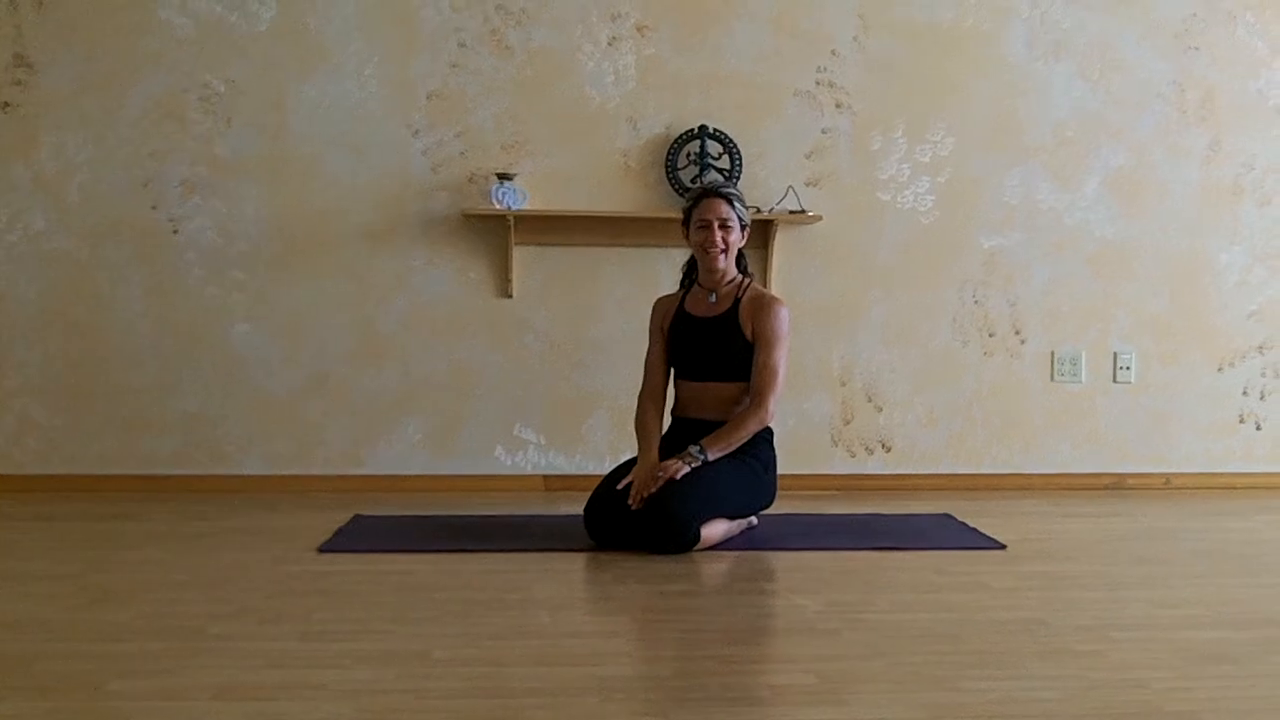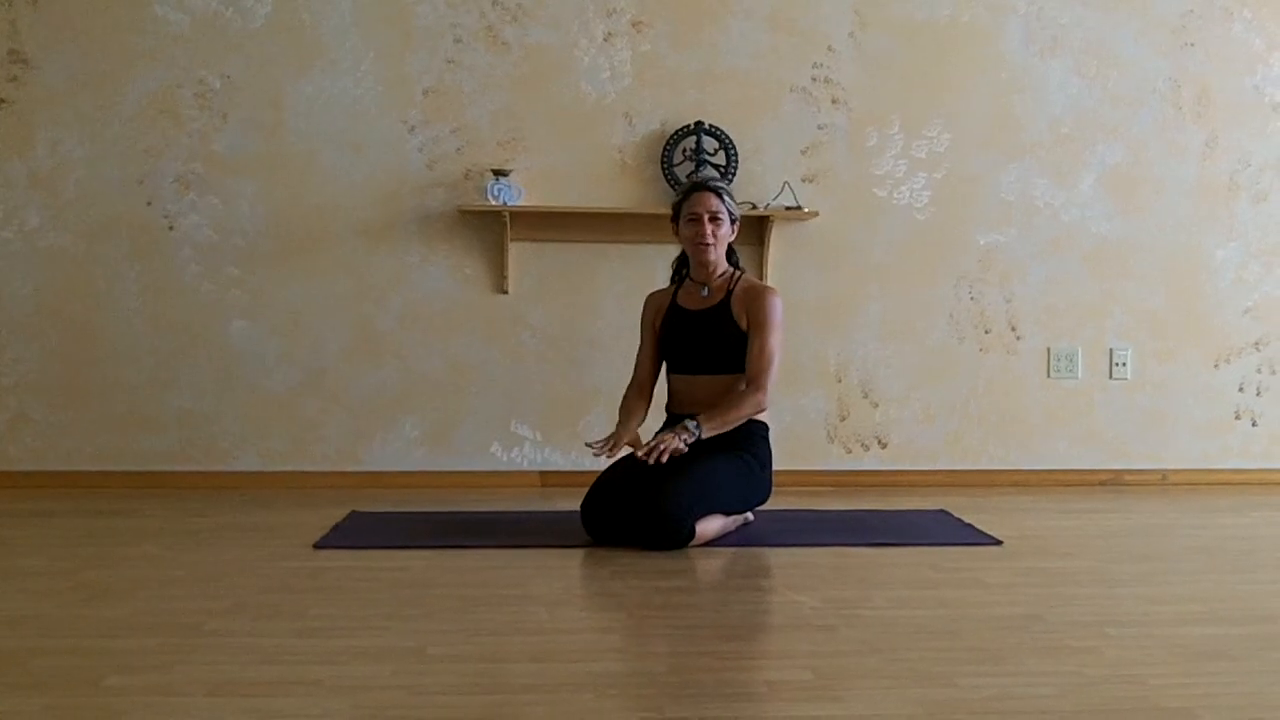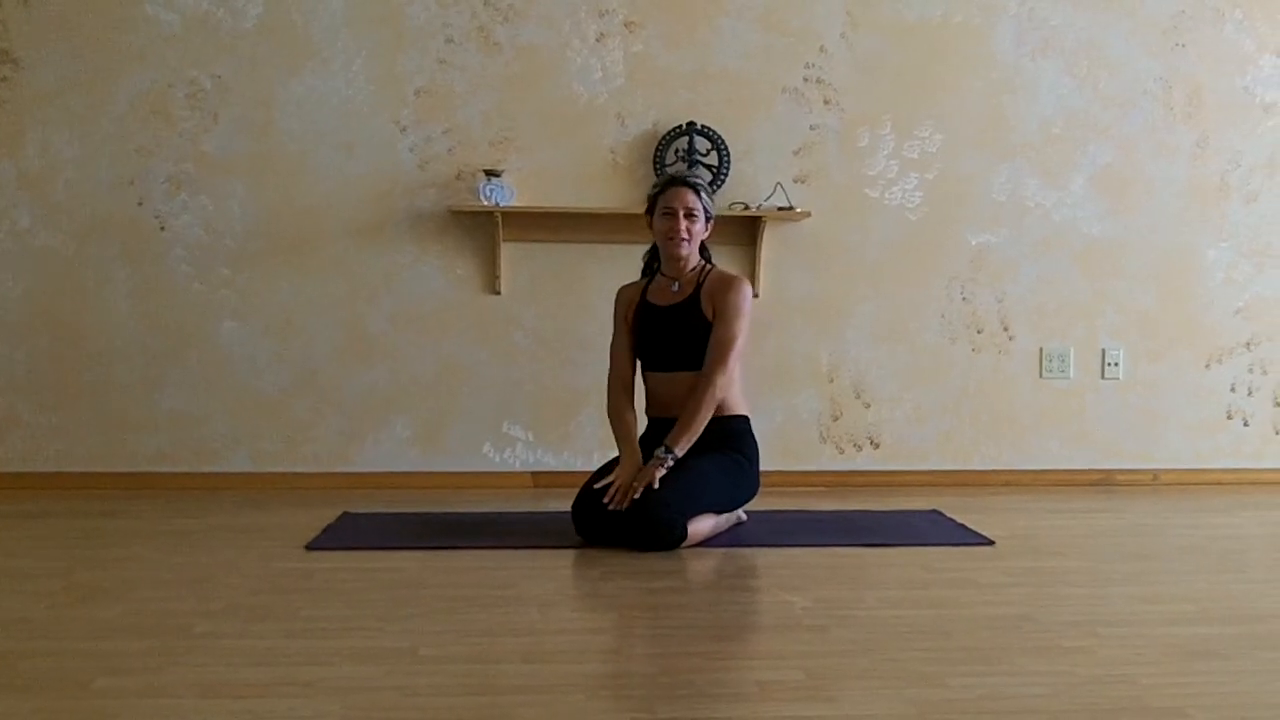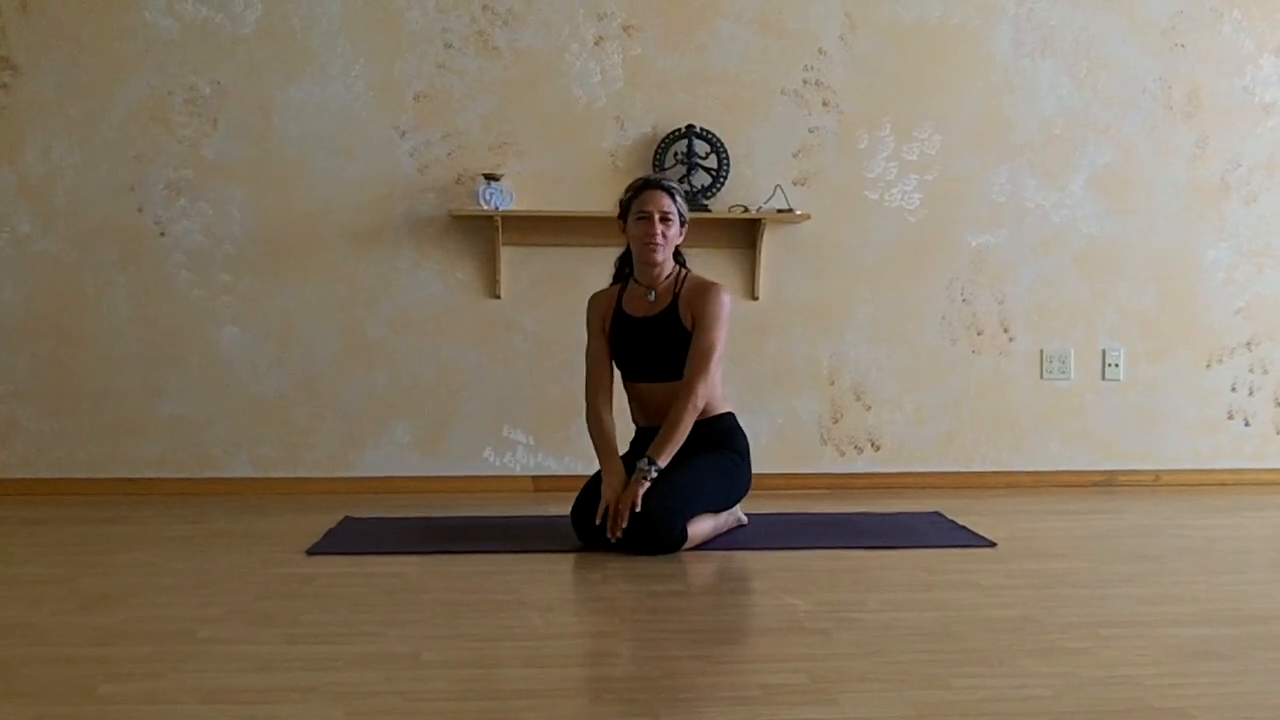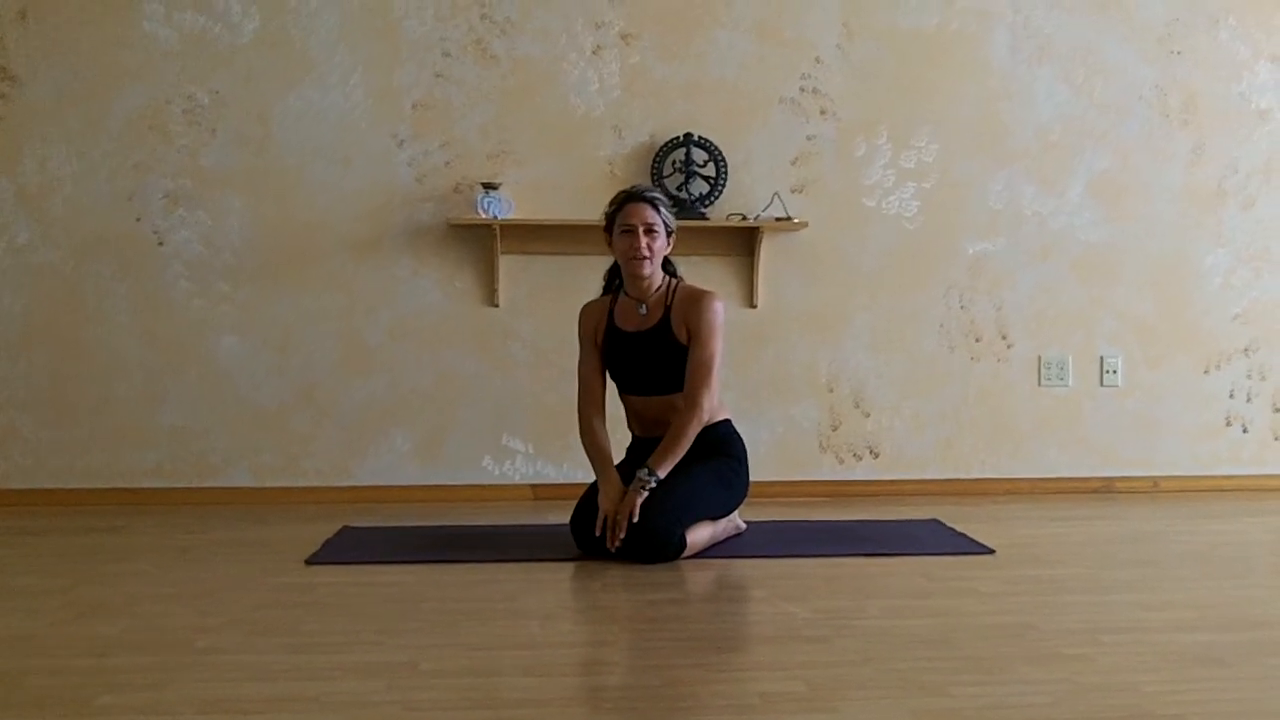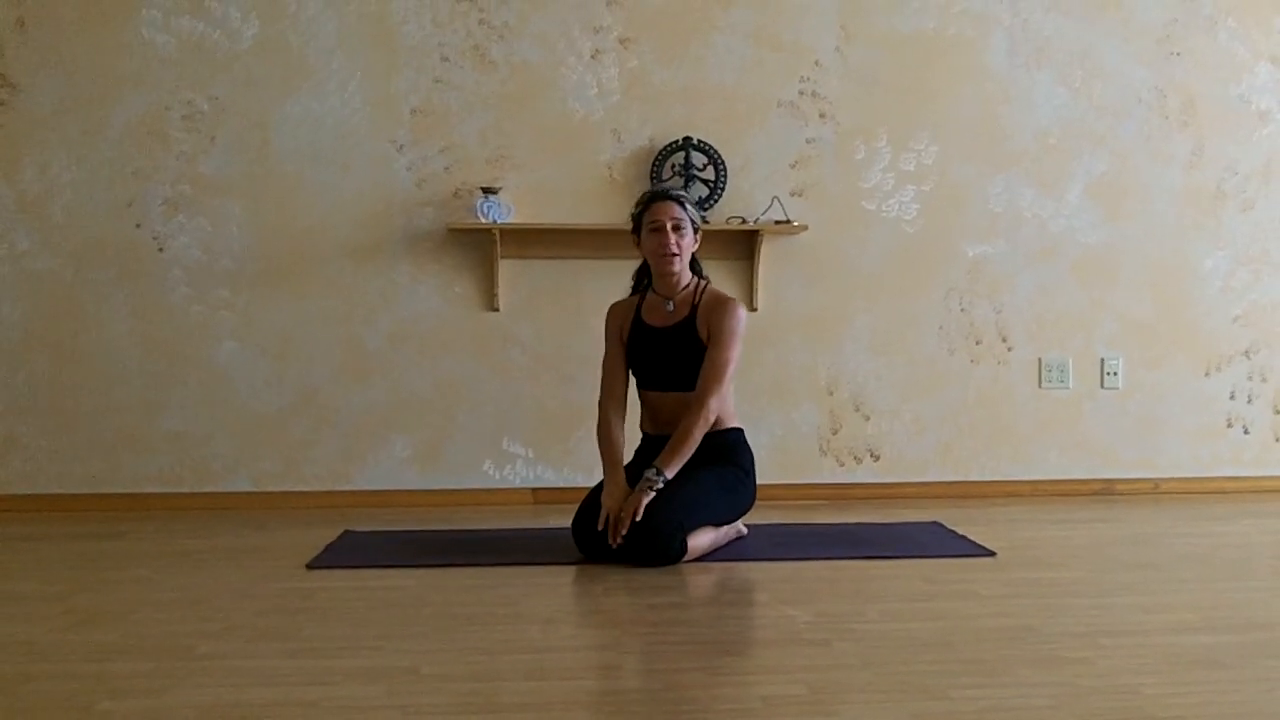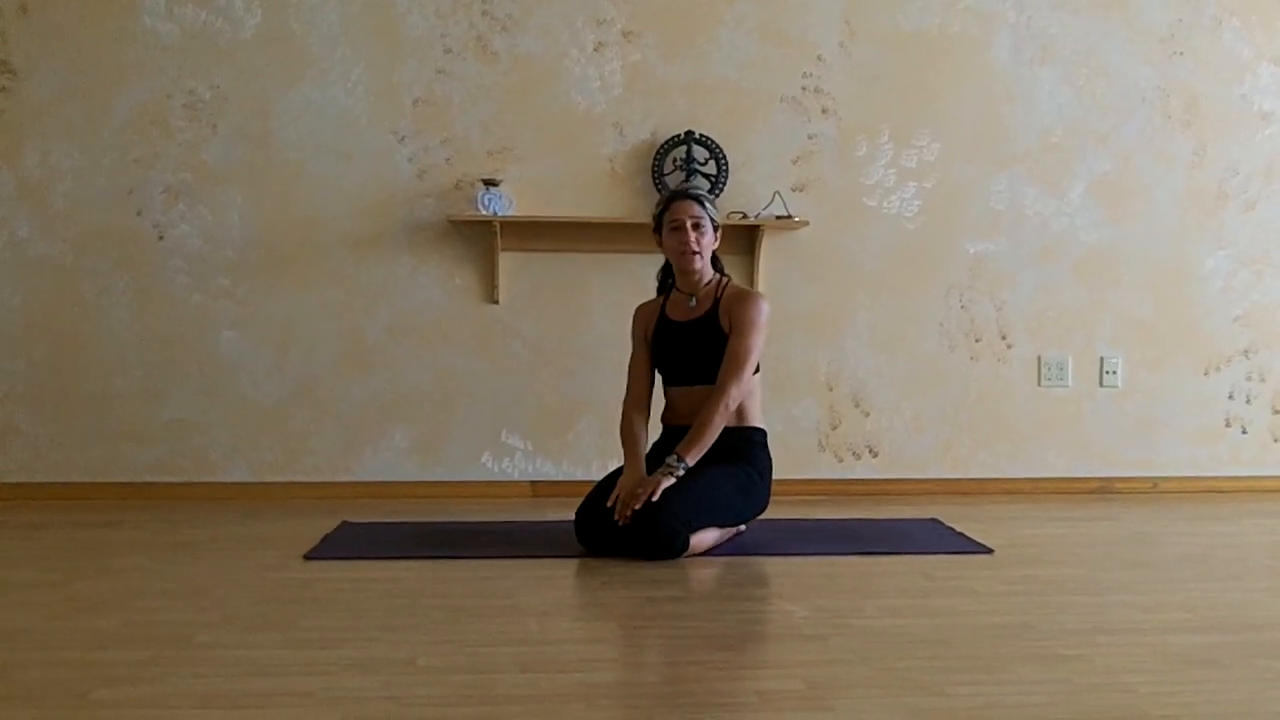
dt=0.7s
person 1, frame 1
left shoulder: (765, 309)
right shoulder: (666, 309)
left elbow: (762, 408)
right elbow: (651, 396)
left wrist: (695, 457)
right wrist: (649, 458)
left hip: (743, 453)
right hip: (678, 441)
left knee: (667, 517)
right knee: (602, 515)
left ankle: (737, 521)
right ankle: (728, 522)
person 1, frame 2
left shoulder: (759, 299)
right shoulder: (658, 303)
left elbow: (758, 394)
right elbow: (641, 385)
left wrist: (691, 430)
right wrist: (626, 429)
left hip: (739, 446)
right hip: (673, 440)
left knee: (662, 516)
right knee: (598, 513)
left ankle: (732, 516)
right ankle: (724, 516)
person 1, frame 3
left shoulder: (729, 289)
right shoulder: (629, 297)
left elbow: (714, 384)
right elbow: (619, 389)
left wrist: (664, 460)
right wrist: (631, 457)
left hip: (724, 443)
right hip: (657, 439)
left knee: (651, 518)
right knee: (590, 515)
left ankle: (724, 515)
right ankle: (712, 512)
person 1, frame 4
left shoulder: (708, 296)
right shoulder: (603, 305)
left elbow: (694, 395)
right elbow: (597, 400)
left wrist: (645, 473)
right wrist: (613, 472)
left hip: (715, 444)
right hip: (649, 444)
left knee: (649, 522)
right knee: (591, 521)
left ankle: (723, 515)
person 1, frame 5
left shoulder: (700, 305)
right shoulder: (594, 316)
left elbow: (698, 408)
right elbow: (590, 412)
left wrist: (644, 482)
right wrist: (609, 482)
left hip: (712, 451)
right hip: (645, 452)
left knee: (648, 530)
right knee: (590, 530)
left ankle: (722, 521)
person 1, frame 6
left shoulder: (724, 310)
right shoulder: (621, 315)
left elbow: (706, 407)
right elbow: (610, 406)
left wrist: (652, 483)
right wrist: (615, 481)
left hip: (721, 457)
right hip: (653, 453)
left knee: (648, 532)
right knee: (591, 532)
left ankle: (723, 526)
person 1, frame 7
left shoulder: (746, 303)
right shoulder: (647, 315)
left elbow: (727, 398)
right elbow: (636, 404)
left wrist: (672, 470)
right wrist: (635, 469)
left hip: (738, 456)
right hip: (671, 448)
left knee: (654, 524)
right knee: (593, 524)
left ankle: (725, 524)
right ankle: (715, 521)
